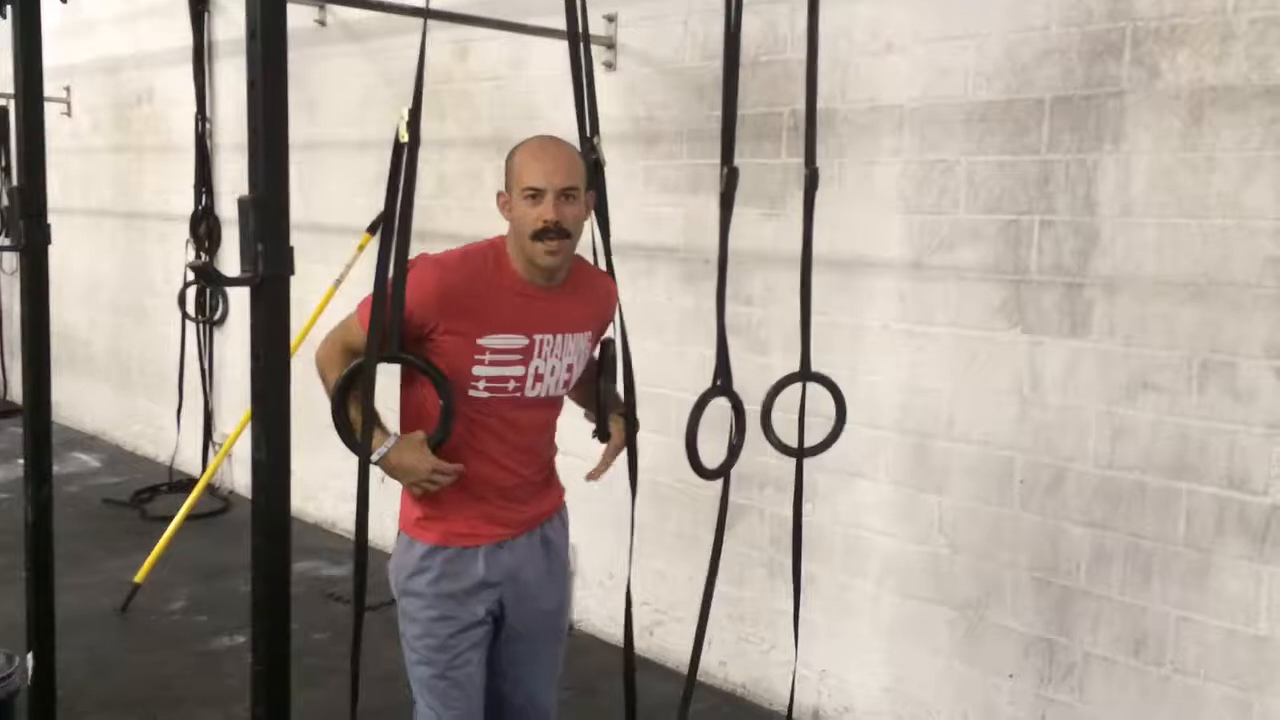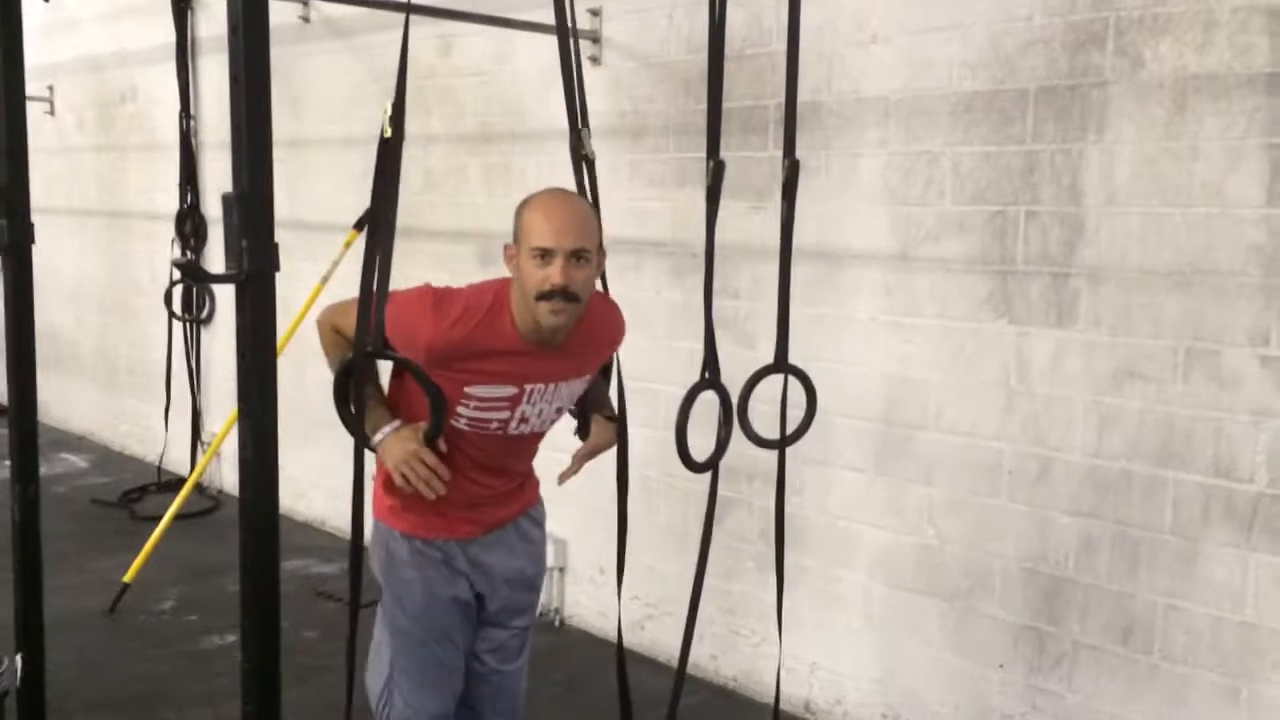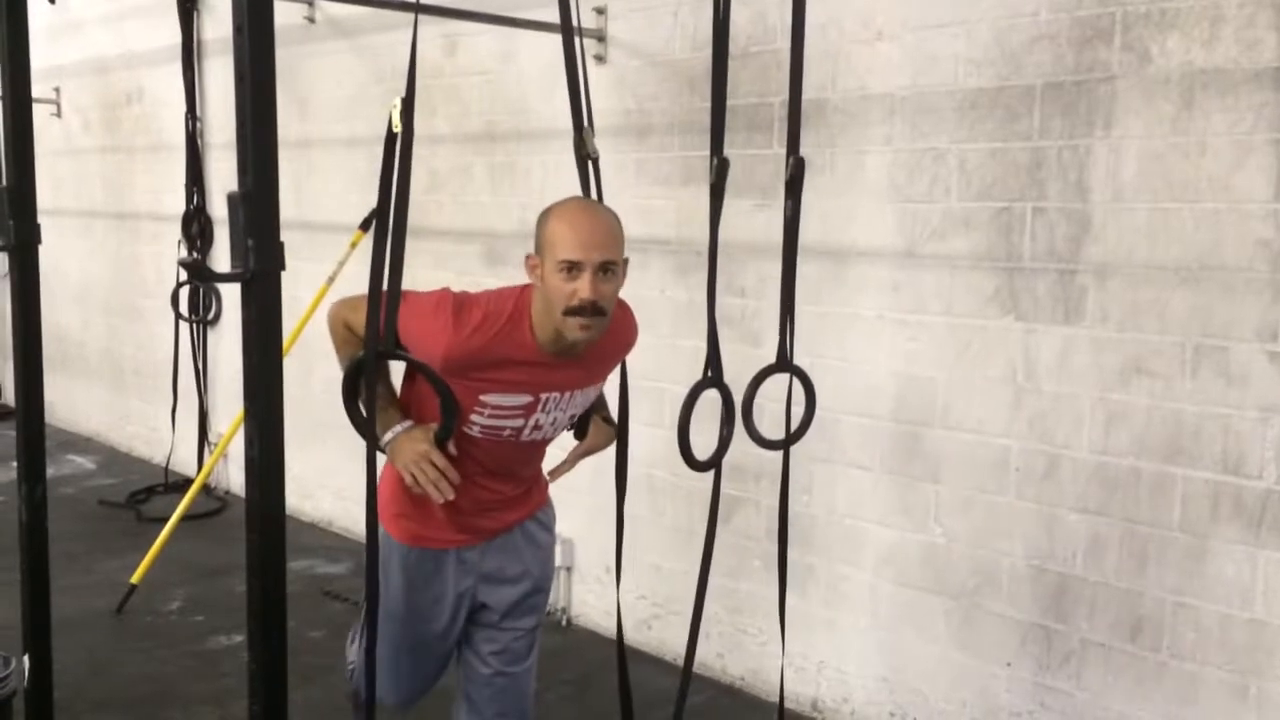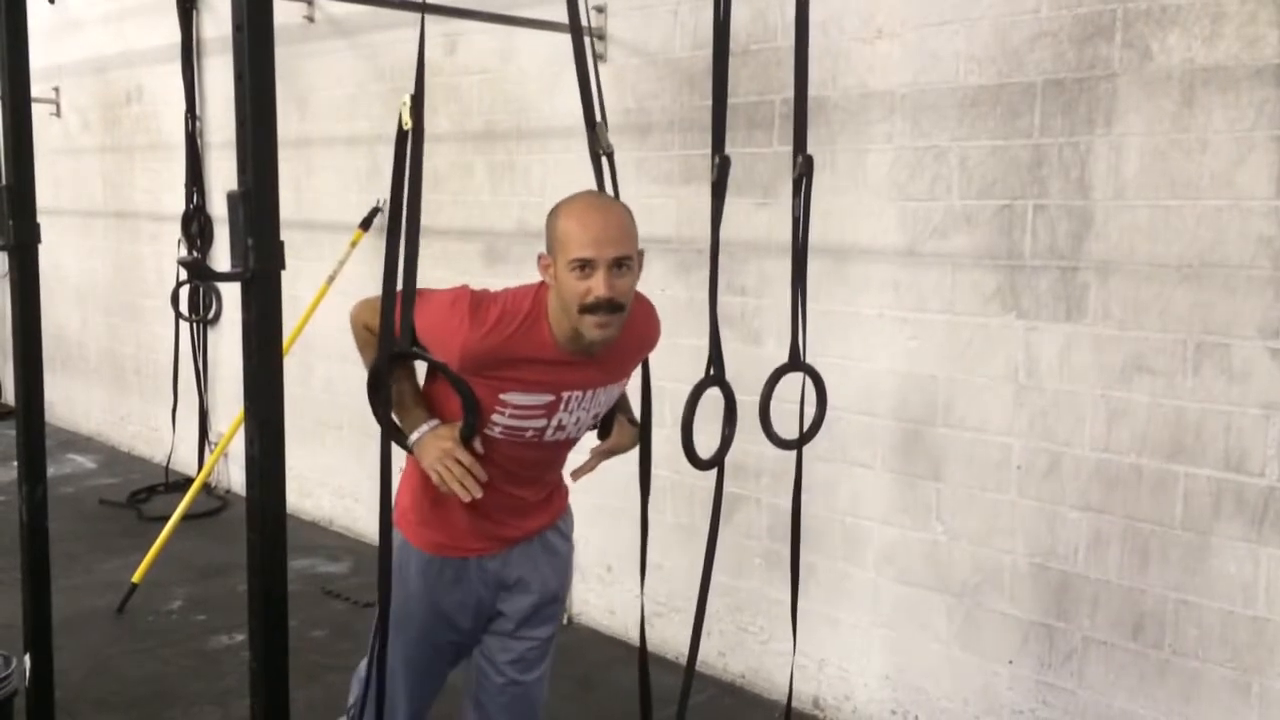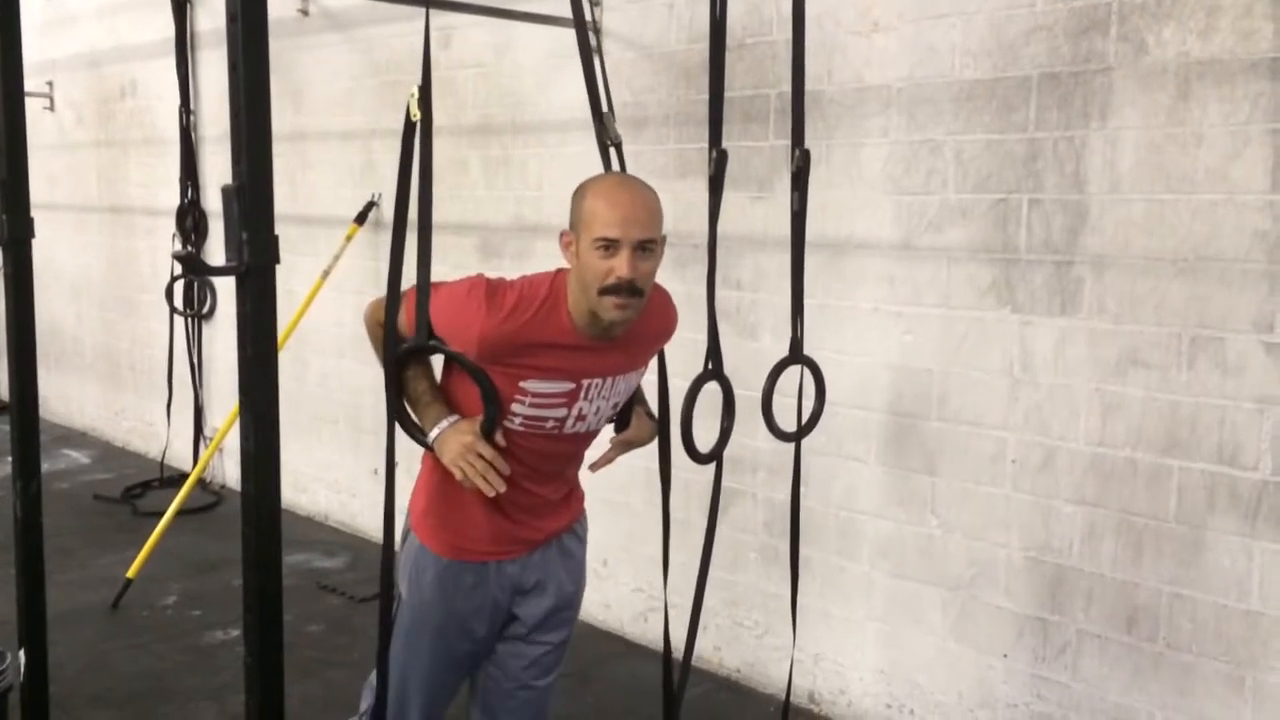
dt=0.5s
person 1, frame 1
left shoulder: (597, 292)
right shoulder: (440, 281)
right elbow: (335, 354)
left wrist: (613, 411)
right wrist: (384, 446)
left hip: (539, 533)
right hip: (446, 544)
person 1, frame 2
left shoulder: (605, 325)
right shoulder: (444, 320)
right elbow: (334, 323)
left wrist: (602, 414)
right wrist: (383, 429)
left hip: (512, 528)
right hip: (421, 530)
person 1, frame 3
left shoulder: (618, 330)
right shoulder: (463, 328)
right elbow: (345, 317)
left wrist: (601, 416)
right wrist: (393, 428)
left hip: (519, 530)
right hip: (426, 530)
right ankle: (370, 640)
person 1, frame 4
left shoulder: (640, 326)
right shoulder: (480, 326)
right elbow: (367, 318)
left wrist: (624, 417)
right wrist: (420, 427)
left hip: (539, 538)
right hip: (441, 538)
person 1, frame 5
left shoulder: (657, 317)
right shoulder: (497, 313)
right elbow: (381, 317)
left wrist: (640, 411)
right wrist: (438, 423)
left hip: (554, 542)
right hip: (457, 542)
